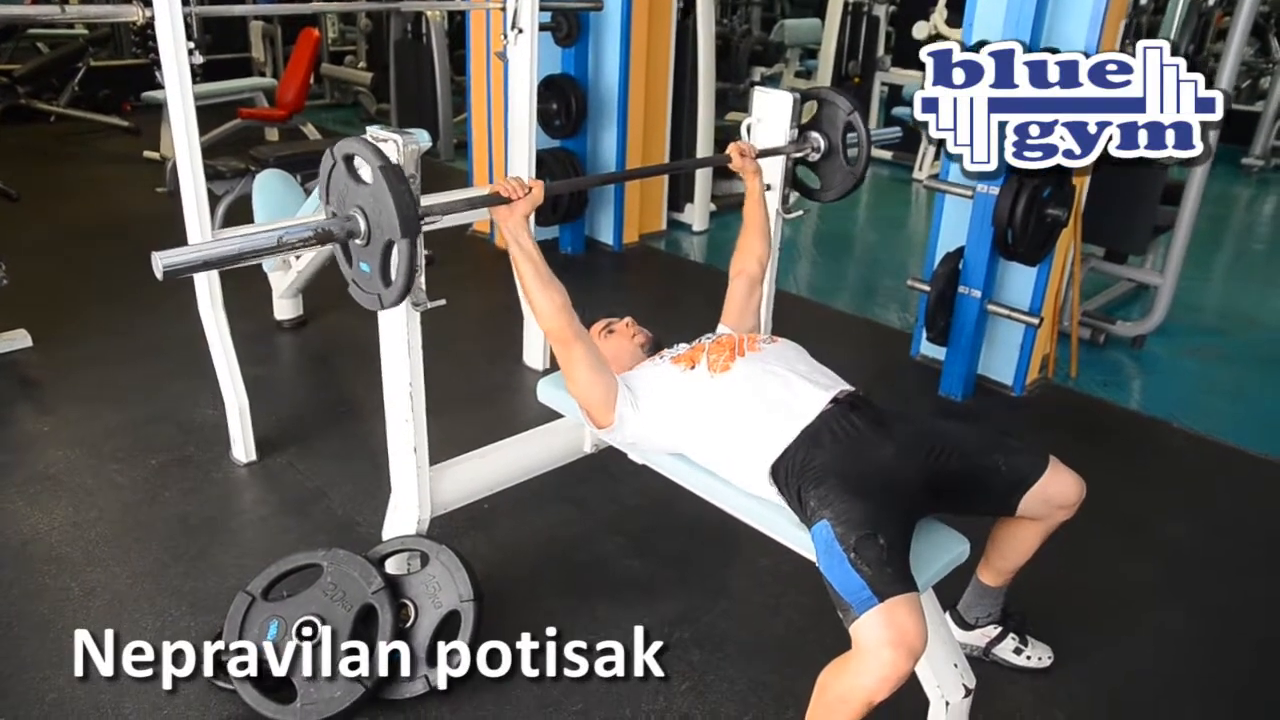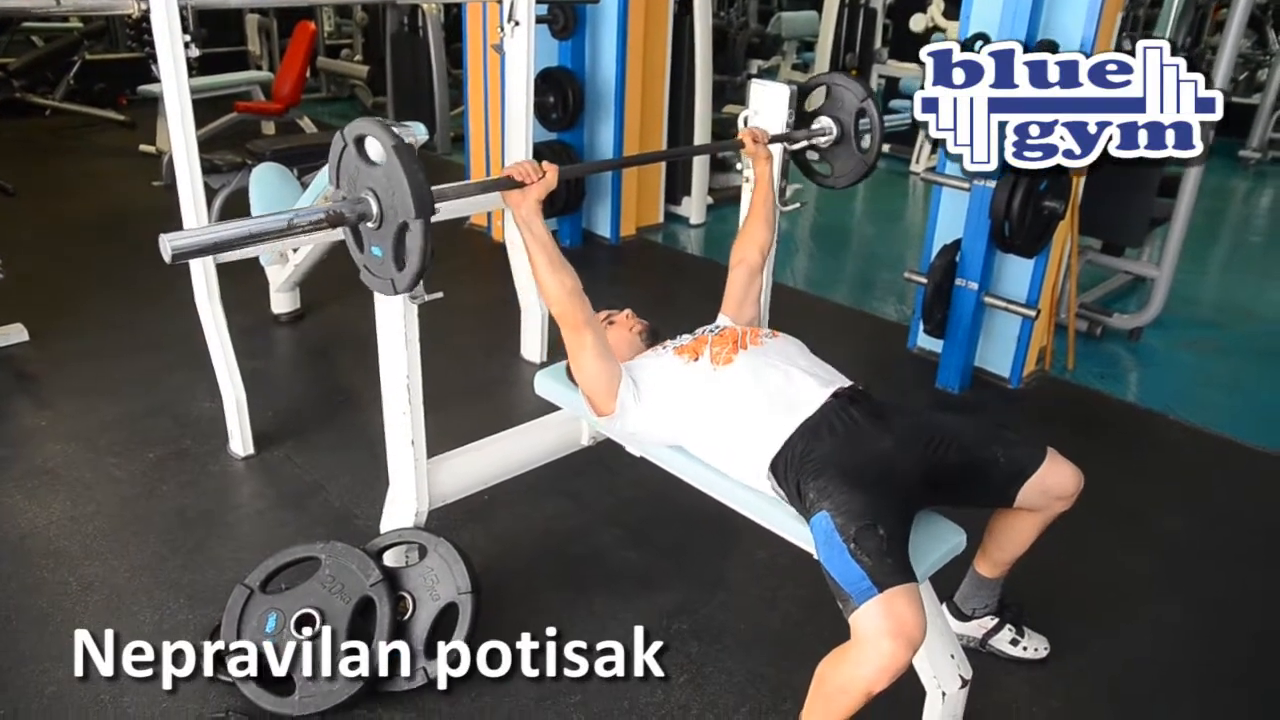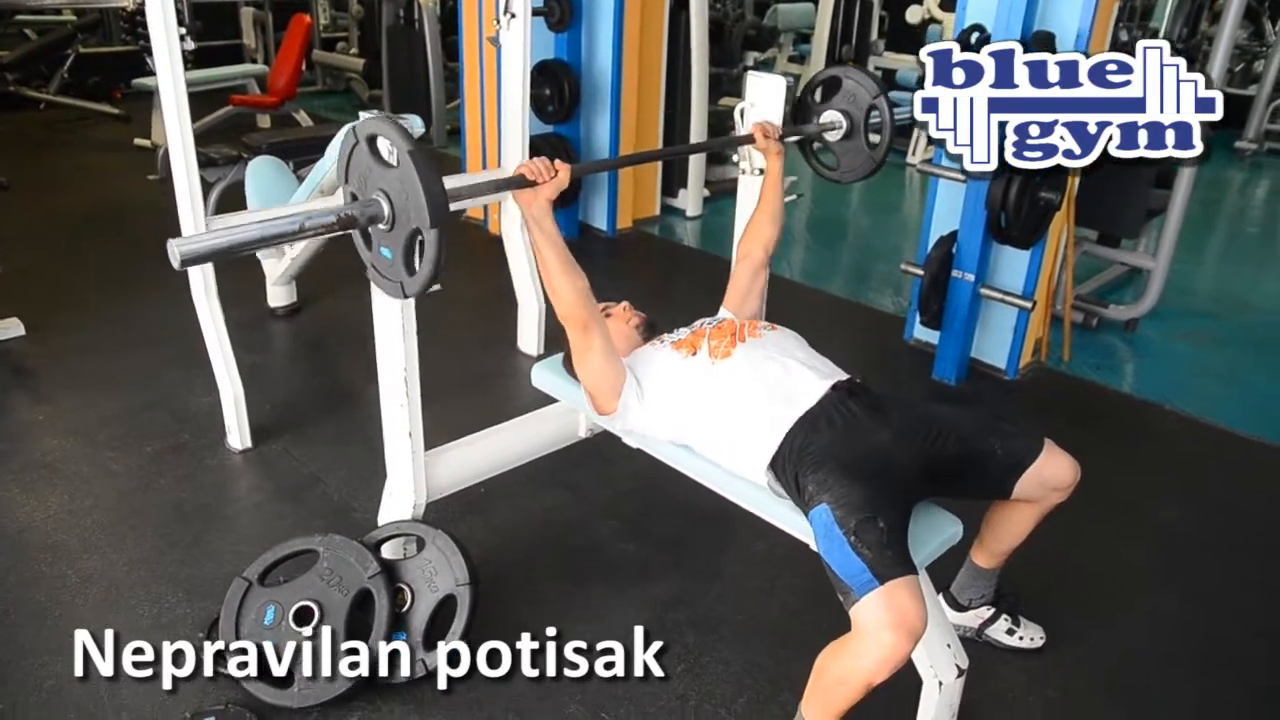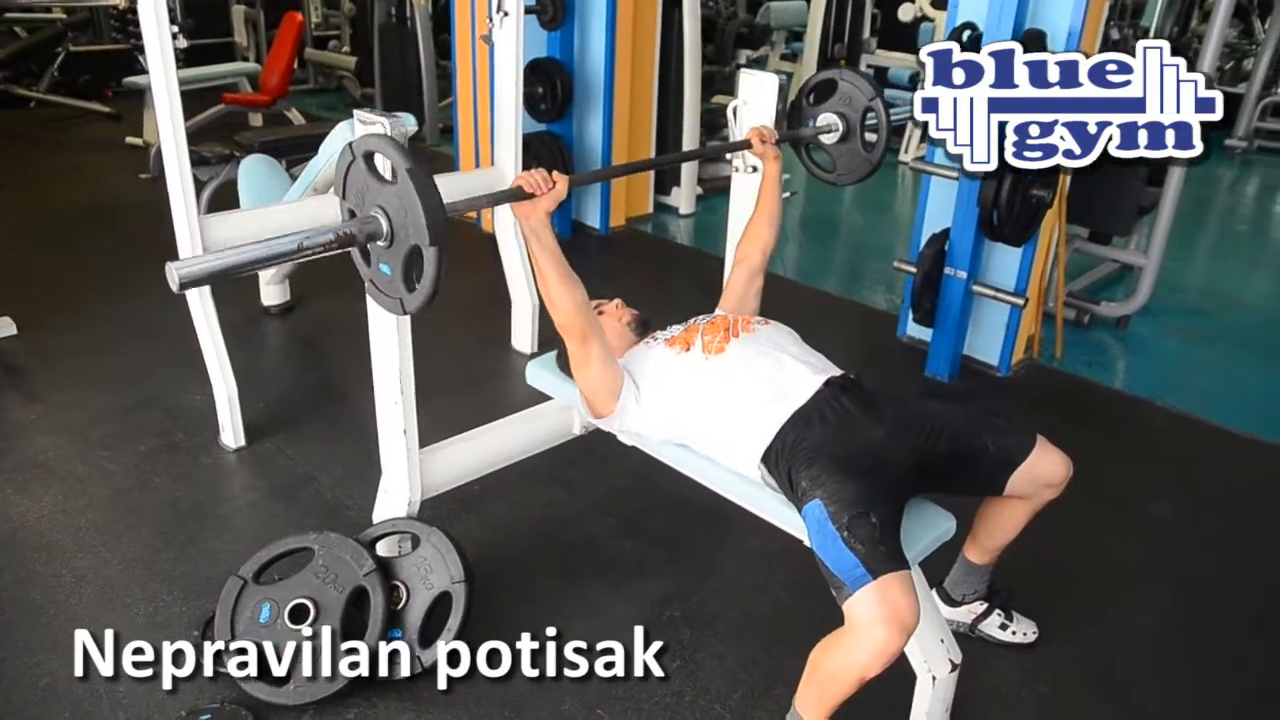
dt=0.3s
person 1, frame 1
left shoulder: (717, 344)
right shoulder: (626, 401)
left elbow: (749, 271)
right elbow: (563, 332)
left wrist: (752, 180)
right wrist: (515, 228)
left hip: (874, 423)
right hip: (813, 462)
left knee: (1061, 493)
right knee: (892, 650)
left ankle: (976, 620)
person 1, frame 2
left shoulder: (717, 335)
right shoulder: (628, 392)
left elbow: (749, 260)
right elbow: (571, 317)
left wrist: (762, 165)
right wrist: (527, 211)
left hip: (870, 416)
right hip: (811, 456)
left knee: (1058, 483)
right knee: (890, 641)
left ankle: (972, 610)
person 1, frame 3
left shoulder: (714, 329)
right shoulder: (627, 390)
left elbow: (754, 256)
right elbow: (575, 320)
left wrist: (774, 162)
right wrist: (537, 211)
left hip: (870, 409)
right hip: (811, 449)
left knee: (1056, 474)
right knee: (890, 634)
left ankle: (969, 601)
person 1, frame 4
left shoulder: (708, 328)
right shoulder: (623, 390)
left elbow: (752, 260)
right elbow: (573, 330)
left wrist: (771, 165)
right wrist: (535, 223)
left hip: (860, 404)
right hip: (802, 444)
left knee: (1049, 471)
right knee: (884, 627)
left ankle: (962, 596)
